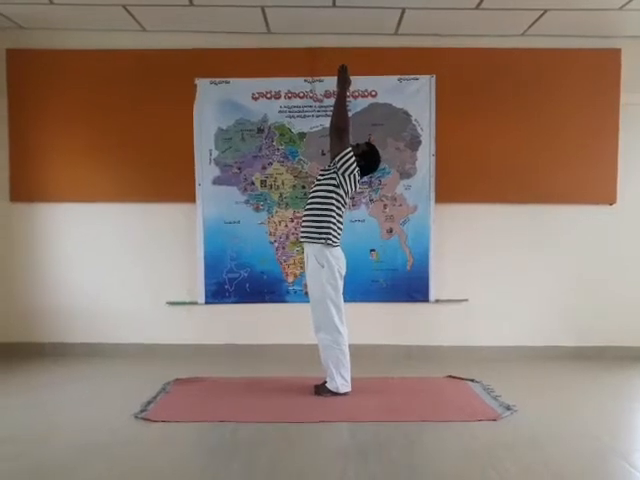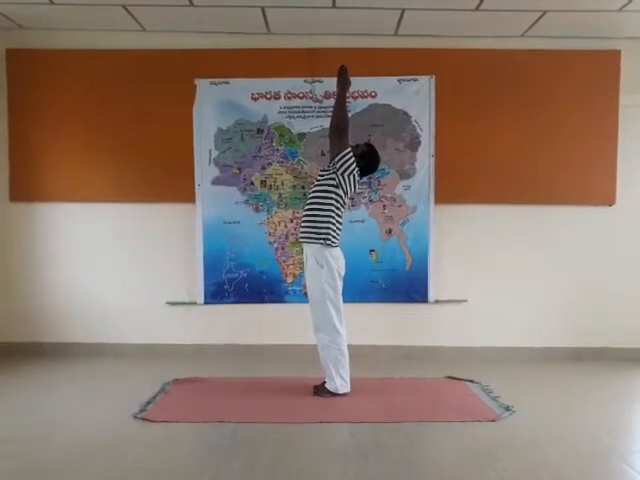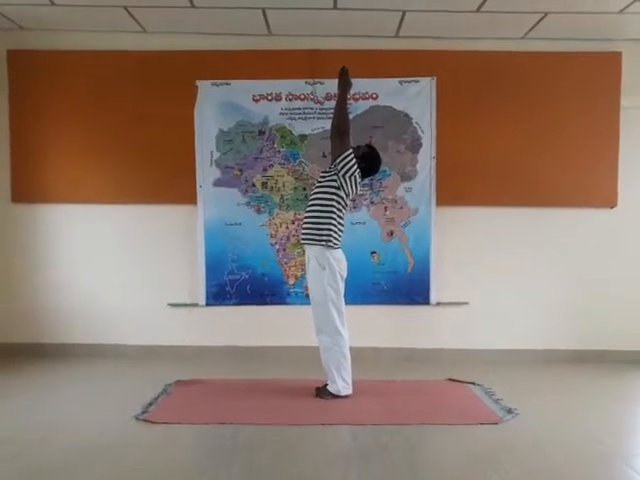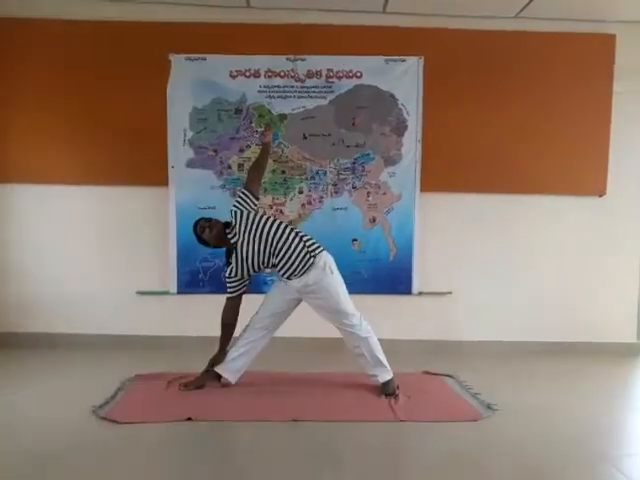
dt=0.3s
person 1, frame 1
left shoulder: (348, 174)
right shoulder: (338, 174)
left elbow: (339, 132)
right elbow: (338, 135)
left wrist: (342, 91)
right wrist: (340, 91)
left hip: (324, 255)
right hip: (319, 254)
left knee: (330, 321)
right knee: (326, 321)
left ankle: (340, 383)
right ankle: (336, 379)
person 1, frame 2
left shoulder: (347, 174)
right shoulder: (338, 174)
left elbow: (338, 132)
right elbow: (337, 135)
left wrist: (341, 92)
right wrist: (341, 92)
left hip: (323, 256)
right hip: (318, 255)
left knee: (329, 321)
right knee: (325, 321)
left ankle: (338, 384)
right ankle: (335, 379)
person 1, frame 3
left shoulder: (348, 175)
right shoulder: (339, 177)
left elbow: (339, 133)
right elbow: (339, 137)
left wrist: (342, 93)
right wrist: (342, 94)
left hip: (325, 258)
right hip: (321, 257)
left knee: (330, 324)
right knee: (328, 324)
left ankle: (340, 387)
right ankle: (337, 382)
person 1, frame 4
left shoulder: (241, 213)
right shoulder: (235, 265)
left elbow: (255, 176)
right elbow: (231, 308)
left wrist: (266, 145)
right wrist: (220, 354)
left hip: (316, 268)
right hip: (291, 280)
left knee: (352, 324)
right knee: (258, 327)
left ankle: (385, 377)
right ankle: (220, 373)
